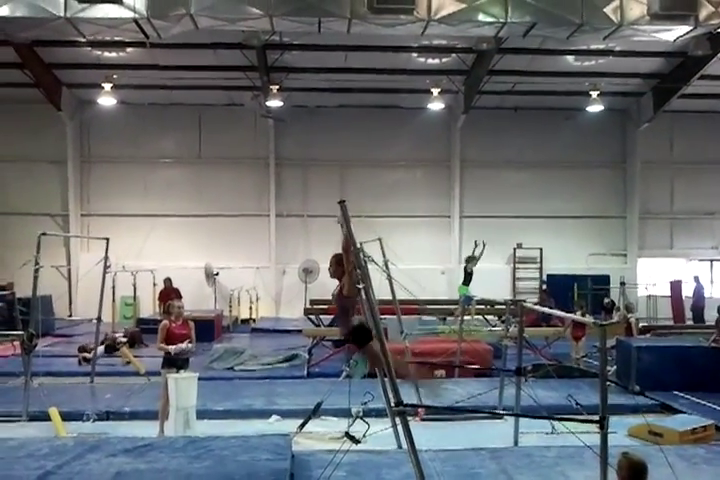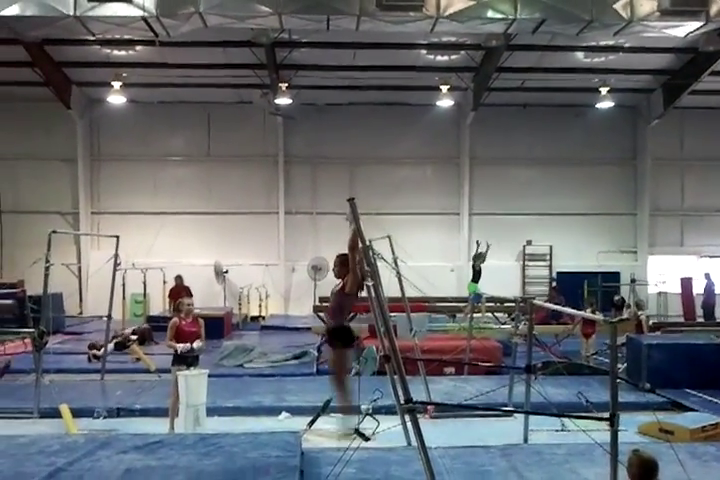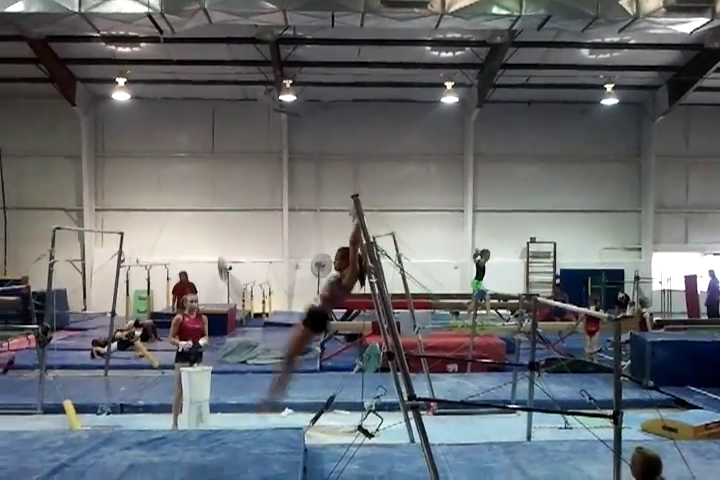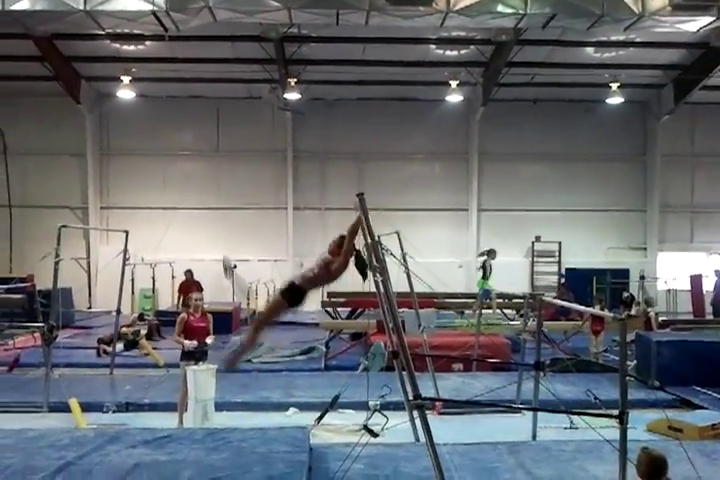
dt=0.1s
person 1, frame 1
left shoulder: (347, 285)
right shoulder: (343, 286)
left elbow: (349, 261)
left hip: (354, 330)
right hip: (353, 331)
left knee: (381, 364)
person 1, frame 2
left shoulder: (352, 283)
right shoulder: (347, 282)
left elbow: (353, 252)
right elbow: (354, 258)
left wrist: (354, 233)
left hip: (340, 333)
right hip: (336, 332)
left knee: (339, 376)
right knee: (339, 377)
left ankle: (347, 415)
person 1, frame 3
left shoulder: (349, 275)
right shoulder: (343, 276)
left elbow: (353, 247)
right elbow: (353, 247)
left wrist: (357, 227)
left hip: (317, 318)
right hip: (315, 315)
left knee: (290, 356)
right knee: (290, 355)
left ankle: (274, 393)
person 1, frame 4
left shoulder: (338, 263)
right shoulder: (334, 262)
left elbow: (350, 236)
right elbow: (349, 237)
left wrist: (360, 220)
left hip: (294, 291)
right hip: (293, 289)
left knee: (260, 322)
right knee: (261, 321)
left ankle: (240, 351)
person 2, frame 1
left shoulder: (189, 324)
right shoulder: (166, 323)
left elbow: (193, 343)
right elbow: (159, 344)
left wrist: (188, 346)
right wrist: (171, 348)
left hip: (184, 361)
right hip: (169, 362)
right knee: (166, 396)
right ankle: (161, 429)
person 2, frame 2
left shoulder: (199, 321)
right shoulder: (176, 321)
left elbow: (203, 341)
right elbow: (168, 342)
left wrist: (199, 344)
right wrist: (178, 346)
left hip: (194, 358)
right hip: (179, 359)
right knee: (176, 393)
right ankle: (171, 426)
person 2, frame 3
left shoulder: (203, 318)
right shoulder: (179, 318)
left elbow: (205, 336)
right elbow: (171, 338)
left wrist: (204, 341)
right wrist: (181, 344)
left hip: (197, 355)
right hip: (183, 356)
right knee: (180, 390)
right ankle: (175, 422)
person 2, frame 4
left shoulder: (208, 317)
right shoulder: (184, 316)
left elbow: (210, 335)
right elbow: (176, 337)
left wrist: (210, 340)
right wrist: (186, 343)
left hip: (203, 354)
right hip: (188, 354)
right knee: (185, 388)
right ankle: (180, 421)
